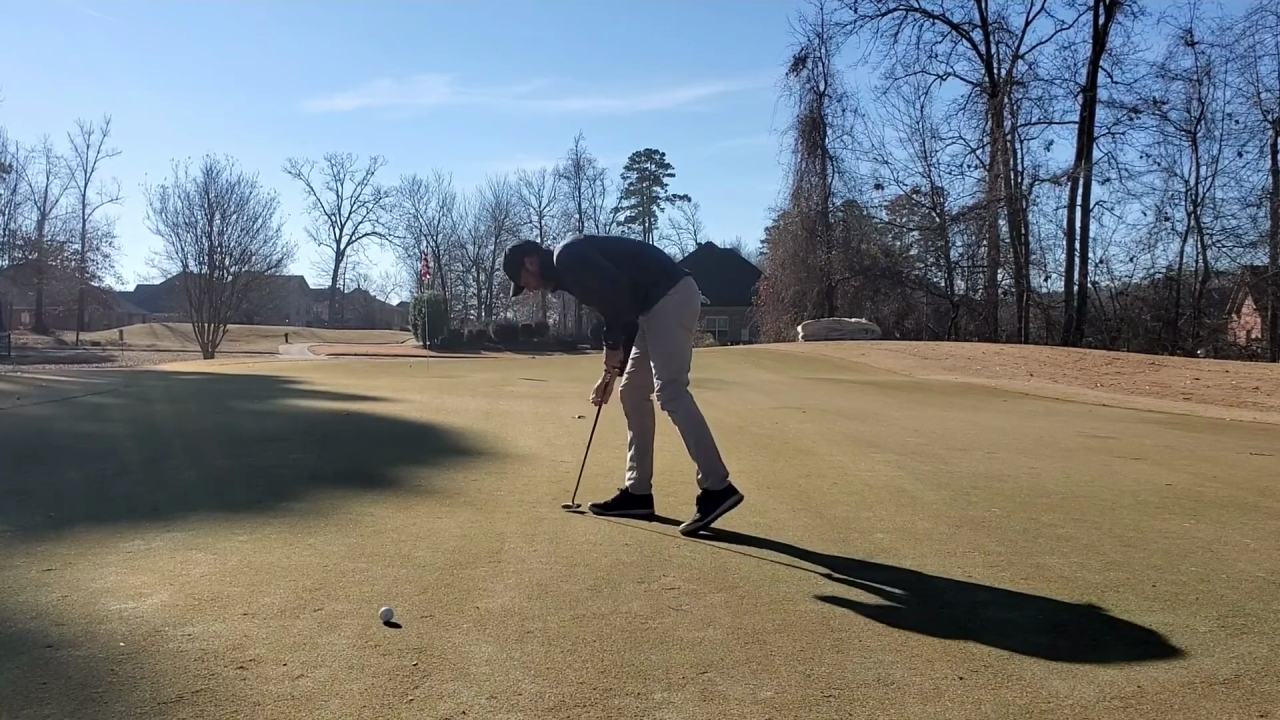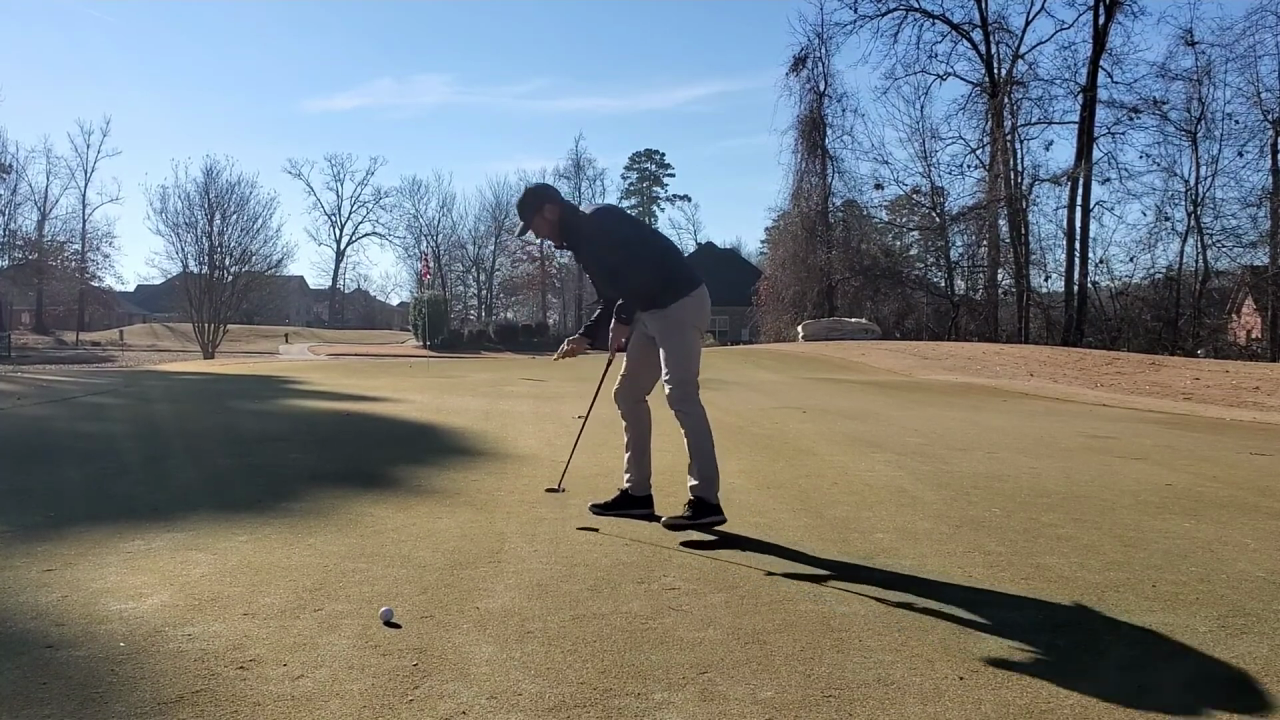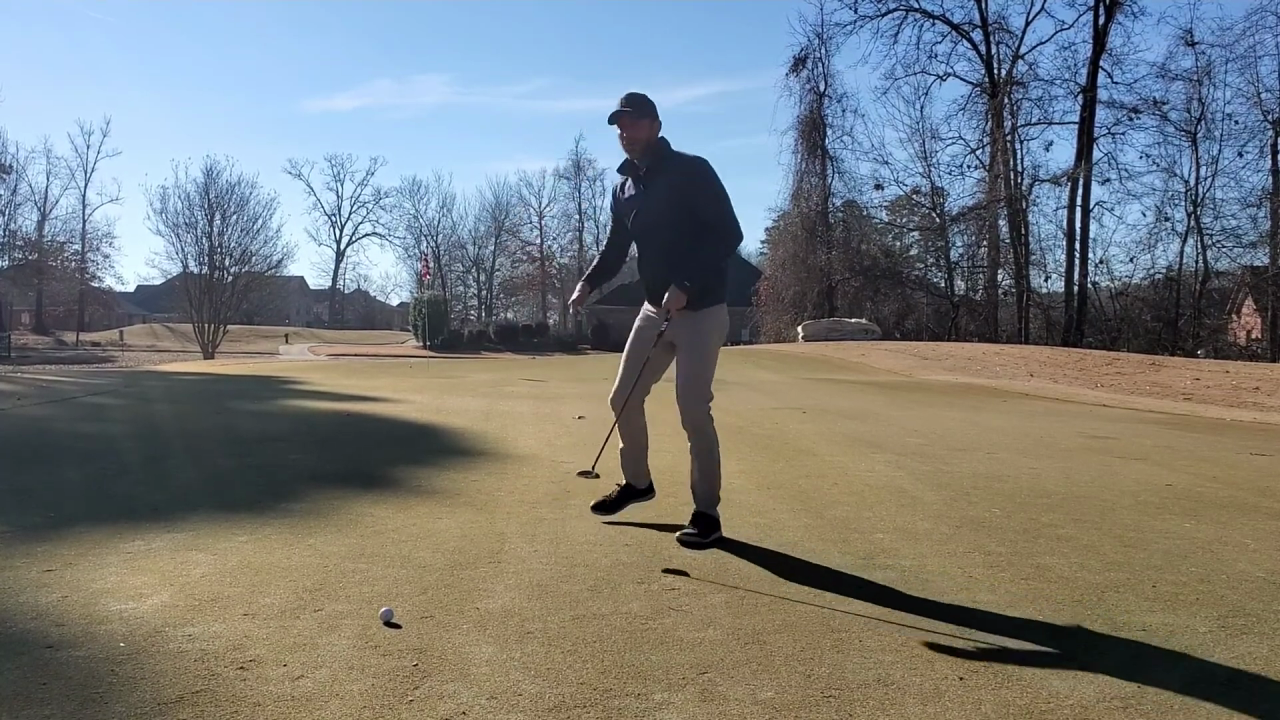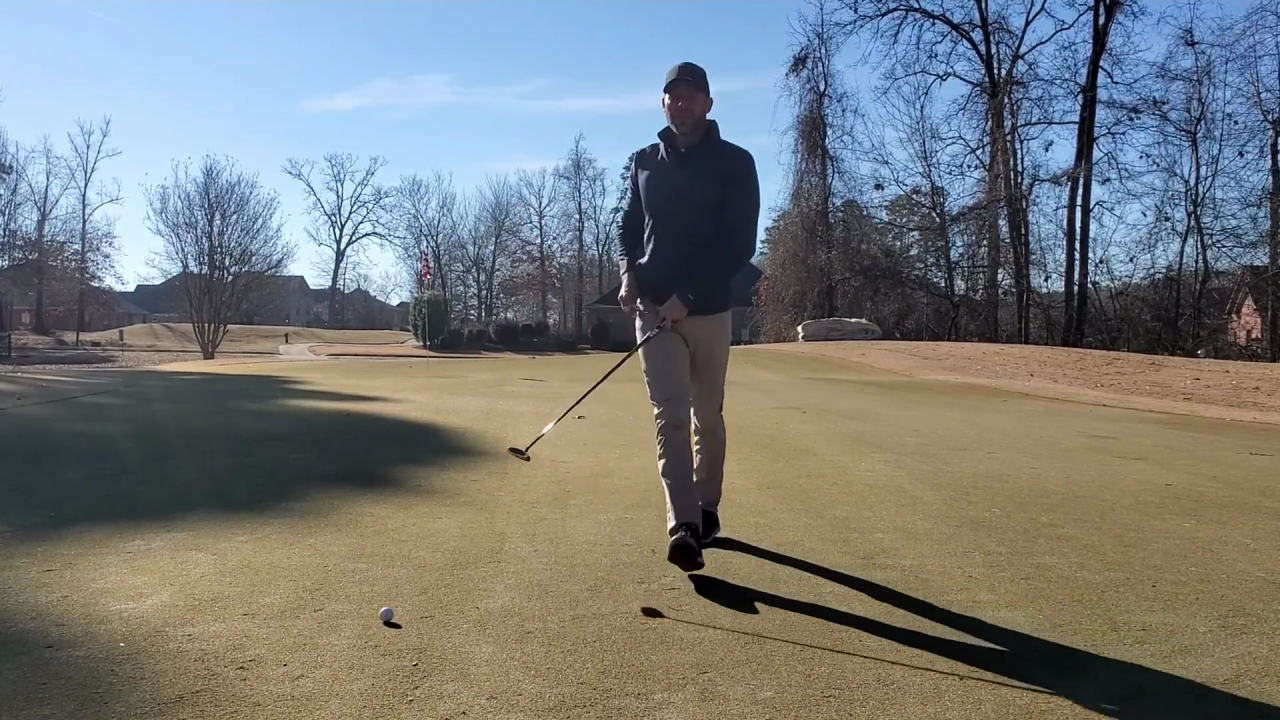
dt=0.4s
person 1, frame 1
left shoulder: (567, 256)
right shoulder: (568, 272)
left elbow: (617, 288)
right elbow: (620, 313)
left wrist: (612, 346)
right wrist: (613, 370)
left hip: (671, 296)
right hip: (658, 305)
left knee: (671, 392)
right knee: (632, 393)
left ankle: (717, 488)
right ankle: (638, 492)
person 1, frame 2
left shoulder: (600, 221)
right shoulder: (580, 243)
left elbow: (643, 267)
right elbow: (613, 299)
left wrist: (622, 318)
right wrist: (585, 337)
left hip: (681, 303)
right hip: (651, 312)
left knee: (681, 393)
right knee: (627, 394)
left ankle: (705, 501)
right ankle: (636, 493)
person 1, frame 3
left shoulder: (693, 172)
right shoulder: (624, 187)
left elbow: (728, 236)
right elbow: (615, 248)
left wrist: (685, 285)
right wrist: (588, 283)
left hip: (702, 309)
right hip: (654, 308)
left knee: (693, 409)
right knee: (624, 397)
left ankle: (706, 514)
right ankle: (636, 482)
person 1, frame 4
left shoulder: (734, 162)
right shoulder: (644, 162)
left elbow: (740, 244)
right elbow: (629, 228)
left wrist: (689, 296)
right wrist: (628, 274)
left hip: (710, 311)
right hip: (655, 308)
left knee: (707, 418)
right knee: (671, 417)
left ankle: (706, 508)
right ankle: (685, 530)
